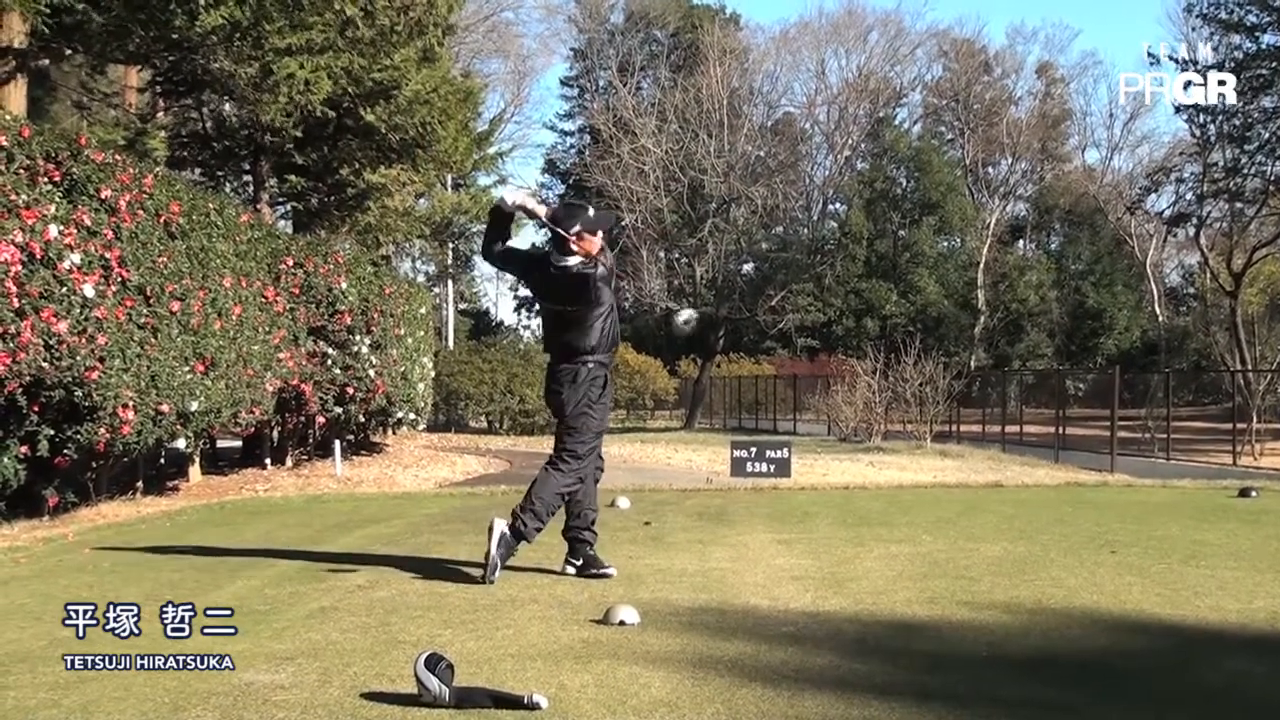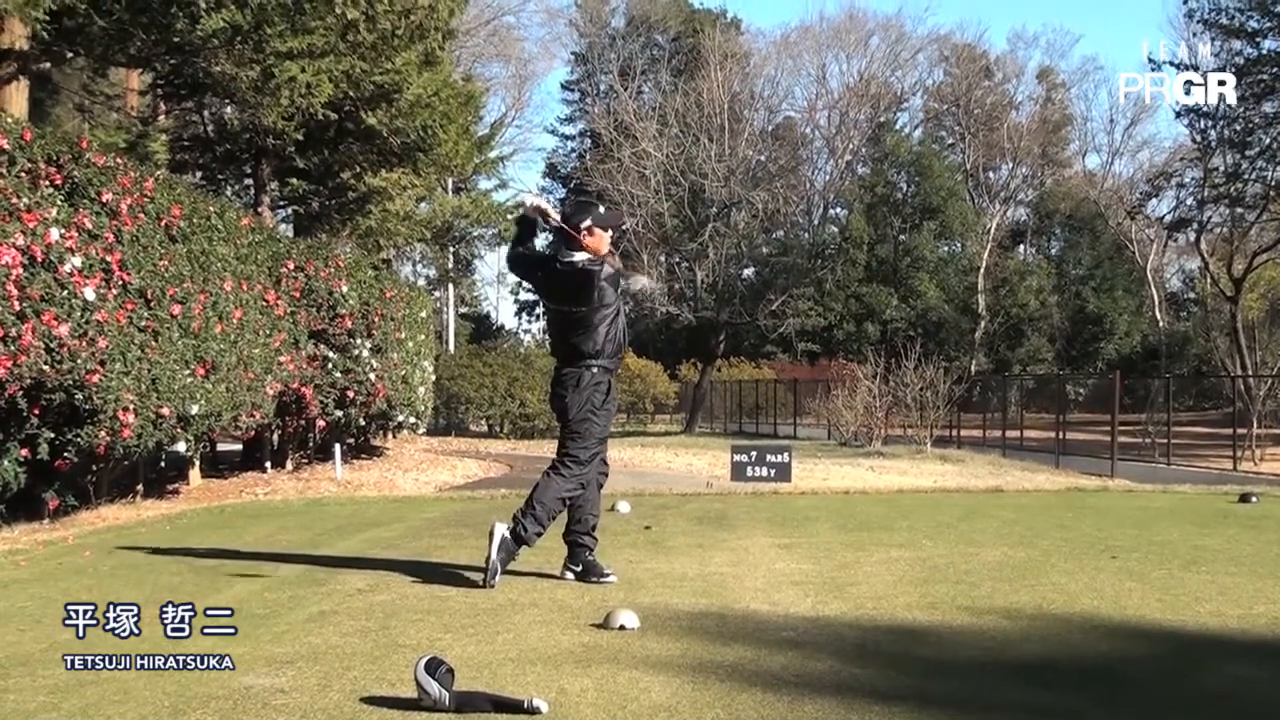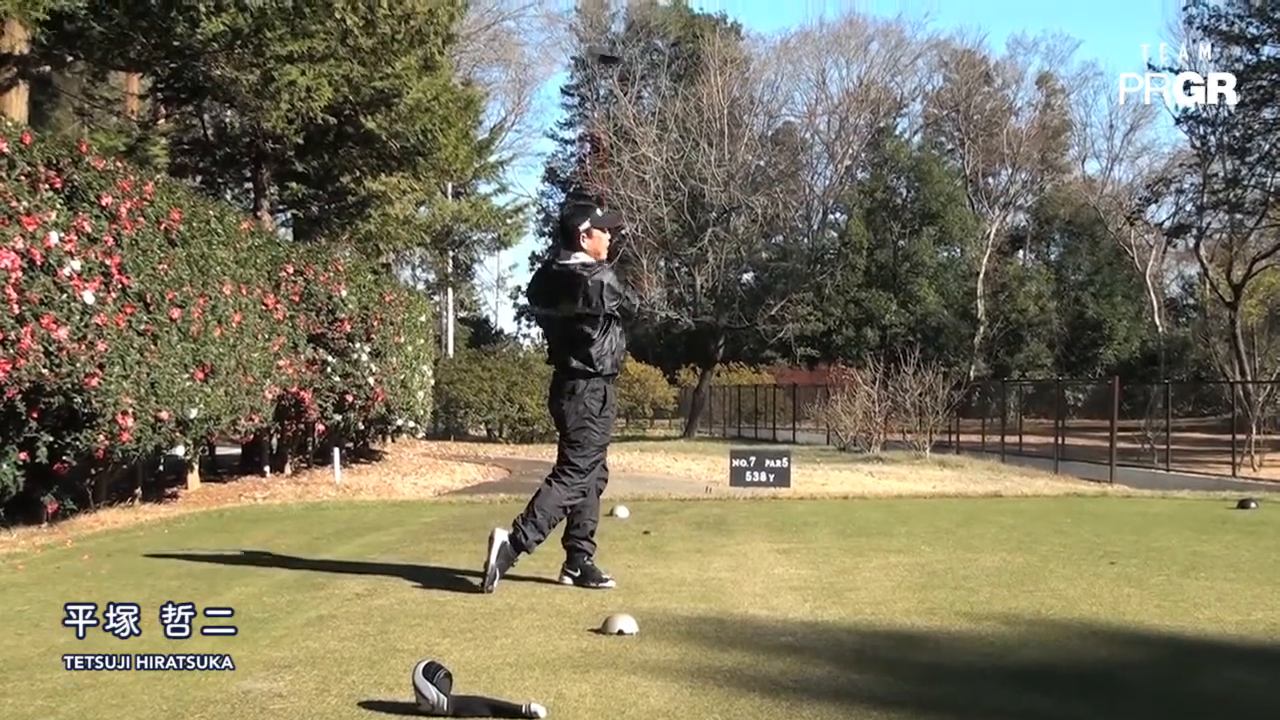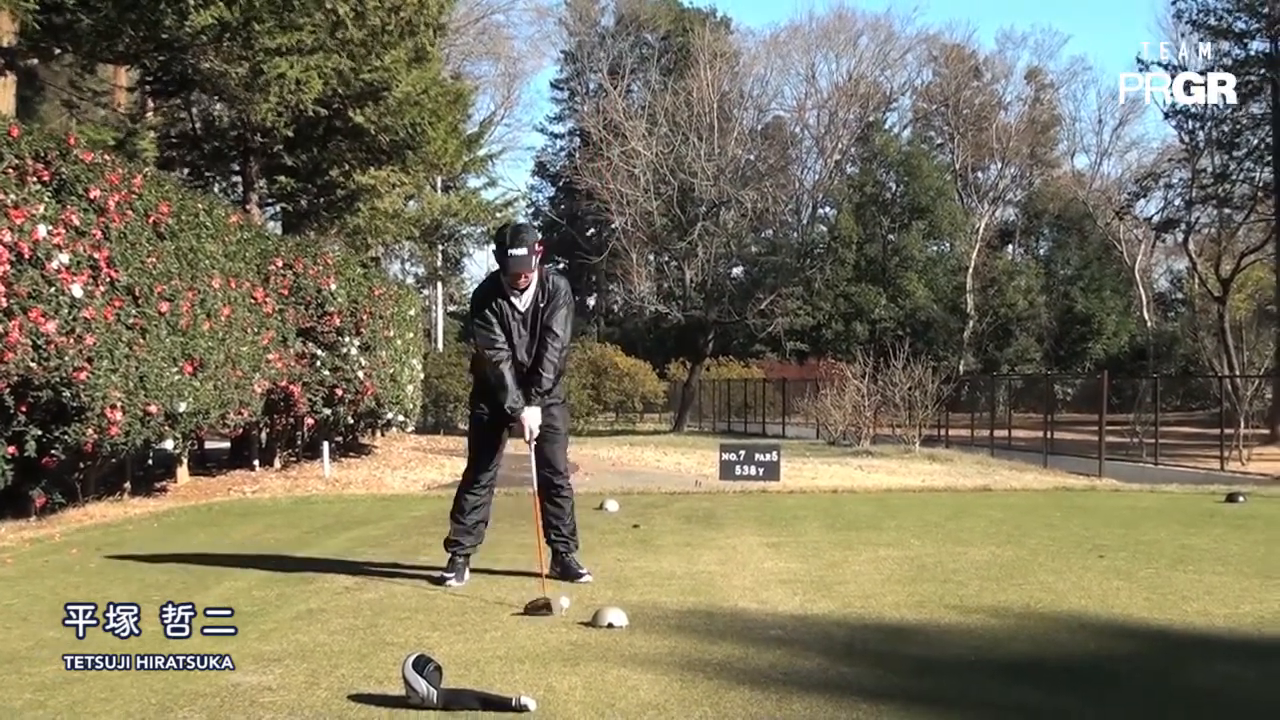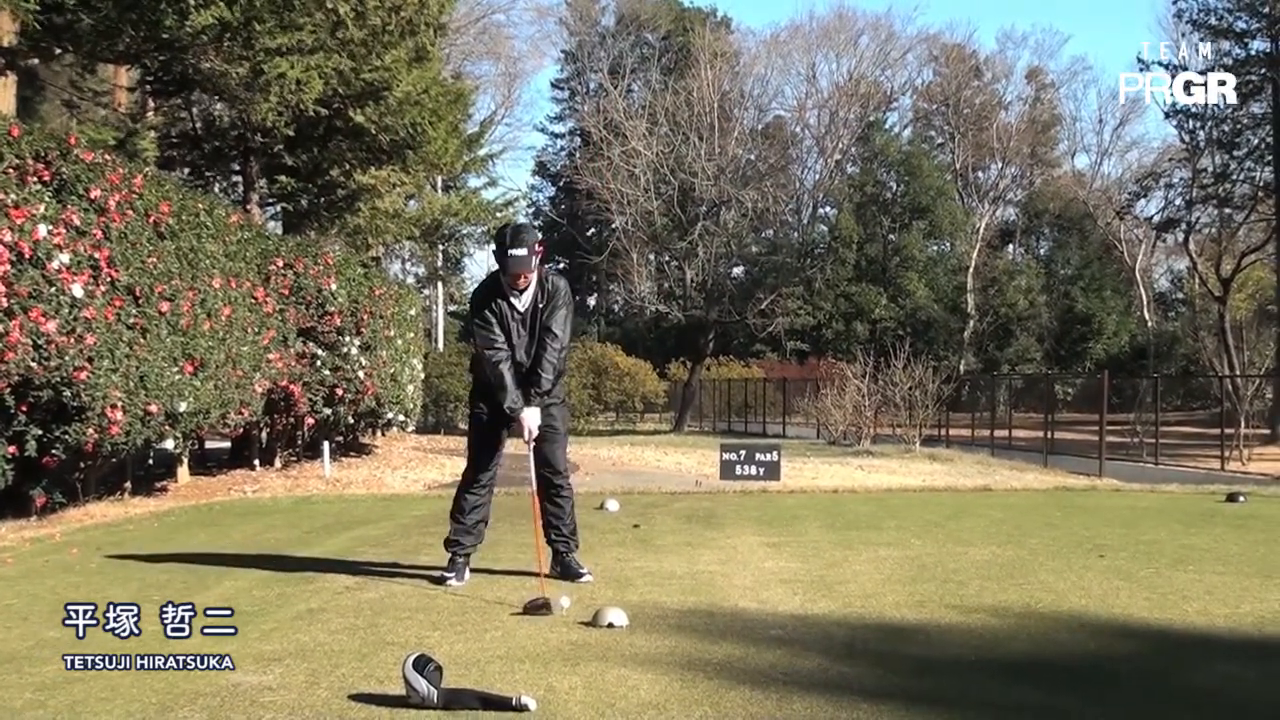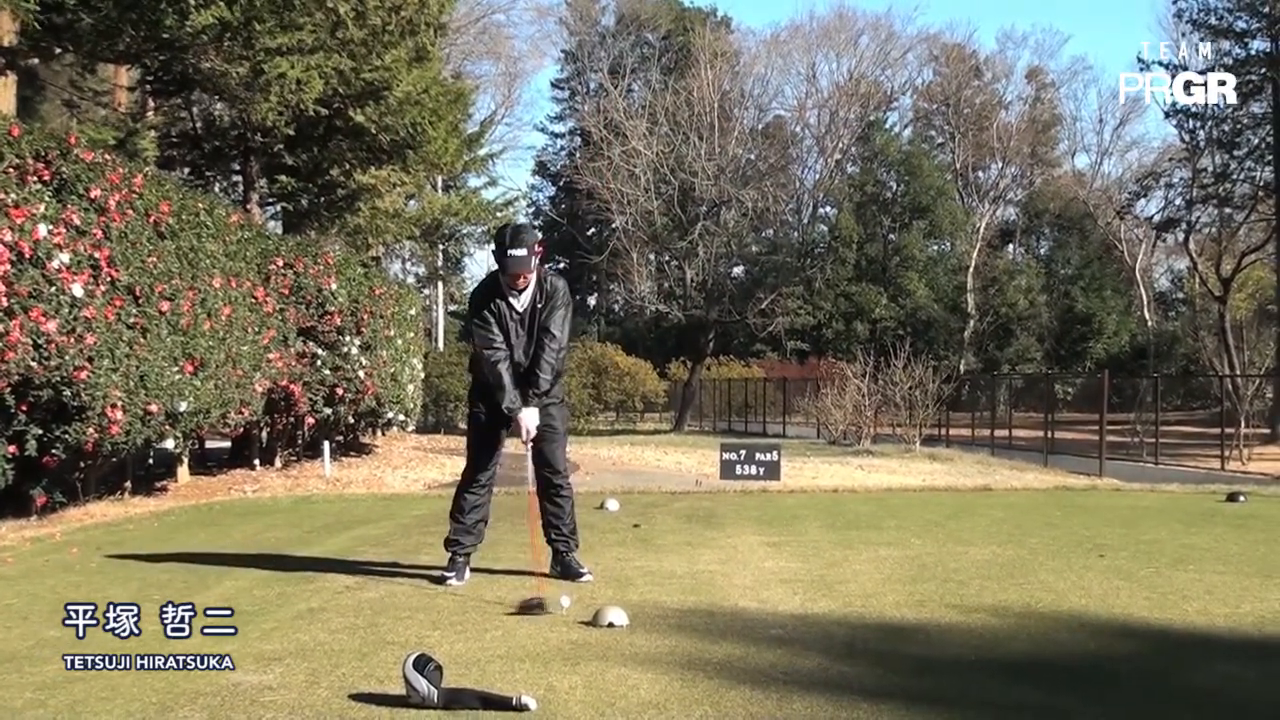
dt=0.5s
person 1, frame 1
left shoulder: (540, 266)
right shoulder: (597, 276)
left elbow: (493, 251)
right elbow: (601, 252)
left wrist: (504, 208)
right wrist: (544, 211)
left hip: (568, 374)
right hip: (587, 377)
left knee: (587, 464)
right knee: (570, 462)
left ankle: (580, 552)
right ankle: (513, 532)
person 1, frame 2
left shoulder: (547, 269)
right shoulder: (605, 273)
left elbow: (516, 259)
right elbow: (600, 260)
left wrist: (528, 218)
right wrist: (554, 219)
left hip: (571, 376)
right hip: (592, 381)
left knee: (591, 467)
right knee: (572, 466)
left ankle: (579, 556)
right ankle: (514, 536)
person 1, frame 3
left shoulder: (544, 279)
right shoulder: (599, 280)
right elbow: (627, 308)
left hip: (569, 383)
right hip: (589, 388)
left knee: (590, 475)
right knee: (574, 473)
left ankle: (578, 561)
right ankle: (514, 542)
person 1, frame 4
left shoulder: (556, 289)
right shoulder: (486, 296)
left elbow: (553, 349)
right elbow: (495, 357)
left wrist: (535, 403)
right wrist: (518, 408)
left hip: (545, 391)
right hip: (495, 392)
left knee: (555, 472)
right knee: (480, 472)
left ankle: (563, 555)
right ankle: (459, 555)
person 1, frame 5
left shoulder: (556, 289)
right shoulder: (485, 296)
left elbow: (552, 349)
right elbow: (494, 357)
left wrist: (533, 403)
right wrist: (517, 409)
left hip: (544, 392)
right hip: (495, 392)
left knee: (555, 472)
right knee: (479, 472)
left ankle: (563, 554)
right ankle: (459, 554)
person 1, frame 6
left shoulder: (555, 290)
right shoulder: (484, 296)
left elbow: (551, 349)
right elbow: (493, 358)
left wrist: (532, 404)
right wrist: (515, 409)
left hip: (544, 392)
right hip: (494, 393)
left knee: (555, 472)
right knee: (478, 472)
left ankle: (564, 554)
right ankle: (459, 554)
